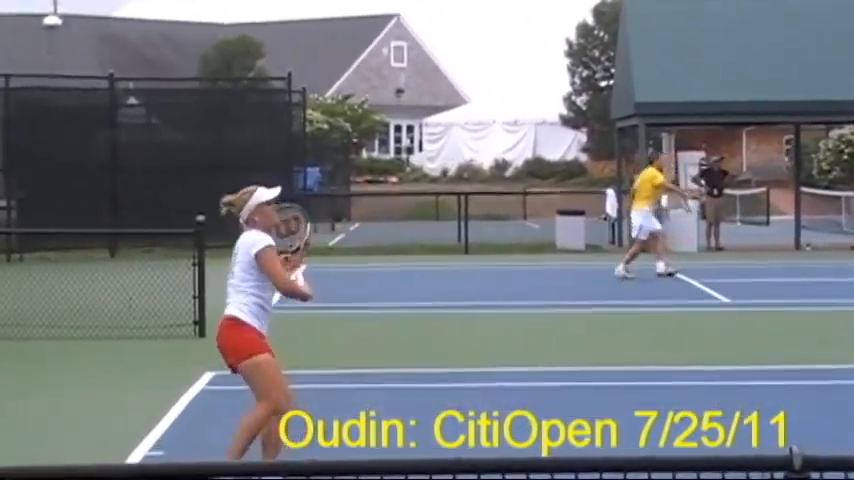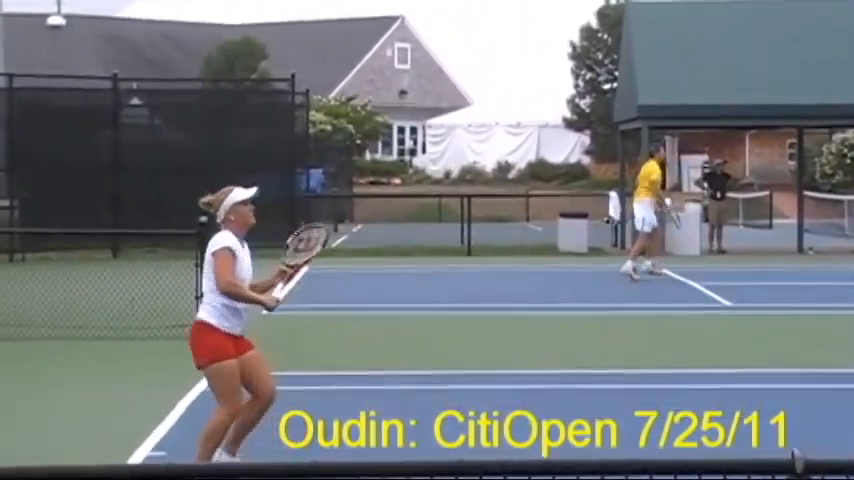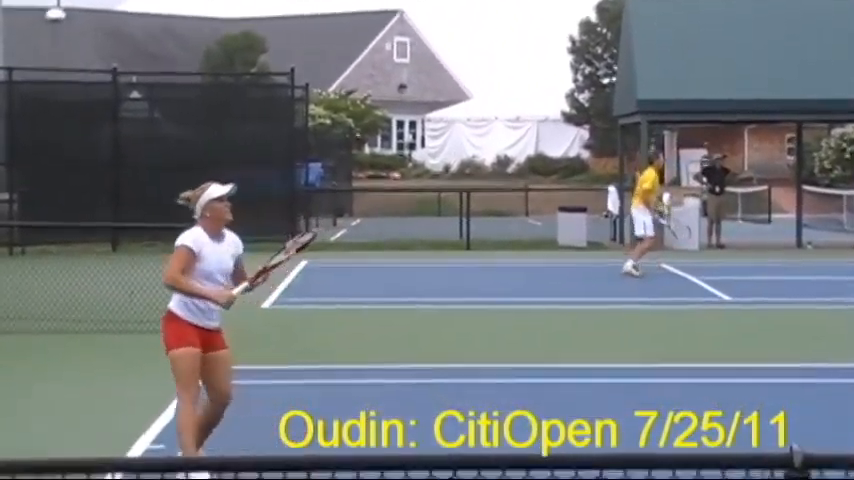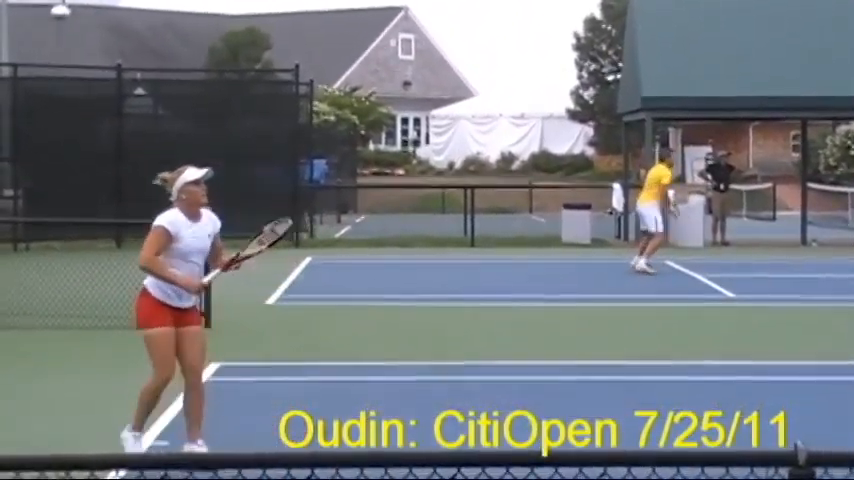
dt=0.2s
person 1, frame 1
left shoulder: (250, 241)
right shoulder: (260, 241)
right elbow: (285, 286)
left wrist: (289, 268)
right wrist: (303, 289)
left hip: (244, 332)
right hip: (241, 331)
left knee: (284, 405)
right knee: (272, 403)
person 1, frame 2
left shoulder: (239, 245)
right shoulder: (223, 242)
left elbow: (246, 291)
right elbow: (225, 286)
left wrist: (276, 279)
right wrist: (262, 300)
left hip: (232, 335)
right hip: (212, 333)
left knee: (266, 393)
right knee: (231, 407)
left ankle: (226, 454)
person 1, frame 3
left shoulder: (232, 241)
right shoulder: (192, 239)
left elbow: (239, 280)
right elbow: (171, 279)
left wrist: (256, 279)
right wrist: (213, 295)
left hip: (211, 327)
right hip: (182, 323)
left knee: (222, 396)
right knee: (190, 395)
left ankle: (191, 452)
person 1, frame 4
left shoulder: (210, 220)
right shoulder: (168, 221)
left elbow: (215, 260)
right elbow: (146, 261)
left wrist: (228, 262)
right wrist: (181, 280)
left hip: (188, 307)
right hip: (156, 303)
left knee: (195, 376)
right knee: (164, 375)
left ankle: (194, 442)
right ankle: (134, 433)
person 2, frame 1
left shoulder: (644, 174)
right shoulder: (653, 174)
left elbow: (633, 191)
right elbow: (669, 186)
right wrist: (683, 194)
left hip: (645, 211)
right hip: (643, 212)
left knee: (657, 236)
right knee: (640, 244)
left ankle: (661, 266)
right ankle: (622, 268)
person 2, frame 2
left shoulder: (648, 166)
right shoulder: (654, 167)
left elbow: (639, 182)
right elbow: (656, 188)
right wrist: (664, 203)
left hip: (645, 203)
right hip: (645, 203)
left knee: (651, 233)
right knee: (644, 237)
left ankle: (649, 263)
right ankle: (630, 265)
person 2, frame 3
left shoulder: (650, 173)
right shoulder: (651, 175)
right elbow: (644, 196)
left wrist: (655, 208)
right wrist: (652, 210)
left hip: (642, 210)
right hip: (641, 210)
left knee: (644, 240)
right knee: (649, 241)
left ankle: (631, 264)
right ankle: (630, 264)
person 2, frame 4
left shoulder: (655, 169)
right shoulder: (666, 172)
right elbow: (663, 192)
left wrist: (669, 202)
right wrist: (668, 205)
left hip: (642, 204)
right hip: (650, 205)
left knee: (648, 235)
right knee: (659, 237)
left ankle: (638, 260)
right ankle: (642, 262)
